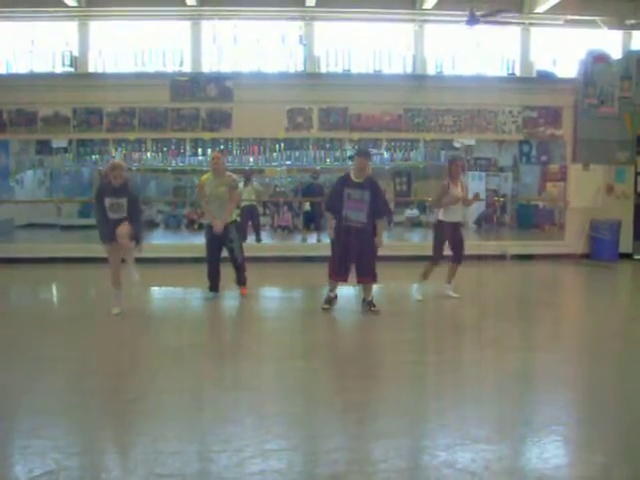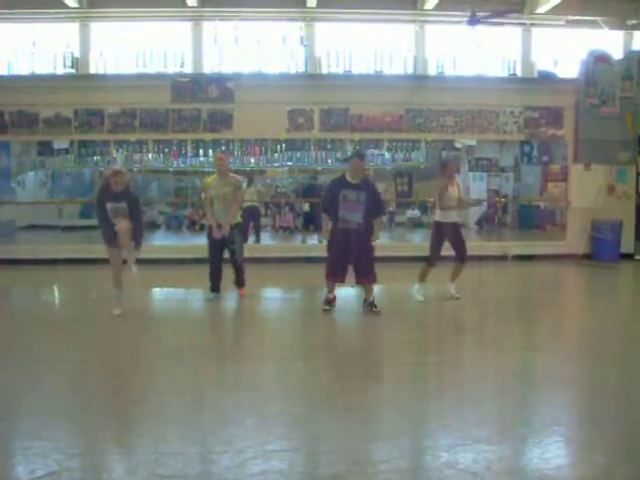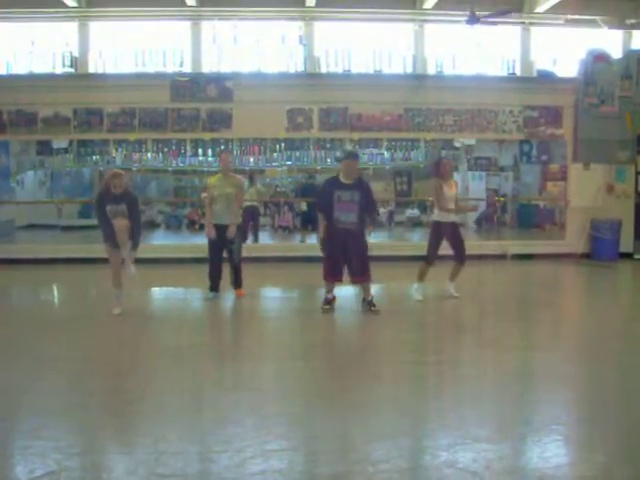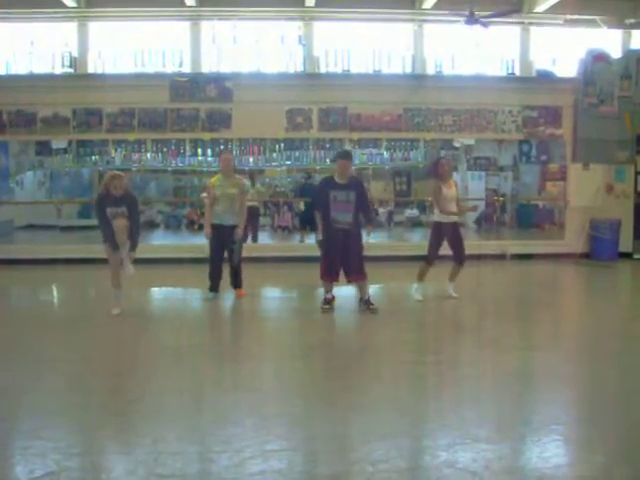
dt=0.1s
person 1, frame 1
left shoulder: (373, 185)
right shoulder: (341, 182)
left elbow: (381, 213)
right elbow: (330, 208)
left wrist: (379, 234)
right wrist: (330, 227)
left hip: (366, 232)
right hip: (343, 231)
left knee: (367, 267)
right knee: (337, 264)
left ankle: (368, 300)
right ankle: (331, 295)
person 1, frame 2
left shoulder: (369, 186)
right shoulder: (336, 184)
left elbow: (378, 212)
right elbow: (326, 209)
left wrist: (376, 231)
right wrist: (326, 228)
left hip: (362, 234)
right hip: (339, 233)
left knee: (366, 267)
right knee: (334, 266)
left ankle: (369, 300)
right ankle: (329, 296)
person 1, frame 3
left shoulder: (362, 185)
right shoulder: (330, 184)
left elbow: (370, 210)
right elbow: (321, 209)
left wrist: (366, 226)
right wrist: (322, 229)
left hip: (356, 233)
right hip: (334, 233)
left knee: (361, 266)
right knee: (331, 266)
left ankle: (368, 299)
right ankle: (329, 297)
person 1, frame 4
left shoulder: (357, 185)
right shoulder: (325, 184)
left elbow: (364, 209)
right elbow: (318, 209)
left wrist: (360, 224)
right wrist: (320, 229)
left hip: (352, 232)
right hip: (330, 232)
left knee: (357, 266)
right knee: (329, 266)
left ankle: (365, 299)
right ankle: (328, 297)
person 2, frame 1
left shoulder: (130, 191)
right shoulder: (102, 190)
left elbow: (137, 215)
right elbow: (100, 216)
left wrist: (138, 240)
right wrist: (105, 240)
left hip: (127, 224)
right hip: (110, 230)
left knee: (121, 234)
right knee: (114, 267)
left ankle: (132, 265)
right ankle: (117, 302)
person 2, frame 2
left shoulder: (131, 196)
right shoulder: (102, 195)
left elbow: (137, 219)
right elbow: (102, 221)
left wrist: (138, 244)
right wrist: (111, 243)
left hip: (128, 230)
right hip: (111, 233)
left knee: (121, 227)
right knee: (115, 267)
left ankle: (131, 261)
right ankle: (118, 303)
person 2, frame 3
left shoulder: (131, 197)
right shoulder: (102, 197)
left elbow: (136, 220)
right elbow: (103, 222)
left wrist: (134, 246)
right wrist: (112, 244)
left hip: (126, 230)
right hip: (111, 232)
left knee: (120, 225)
right knee: (115, 267)
left ankle: (128, 259)
right ankle: (118, 303)
person 2, frame 4
left shoulder: (130, 198)
right shoulder: (102, 199)
left elbow: (135, 222)
right elbow: (103, 224)
left wrist: (132, 248)
right wrist: (114, 247)
left hip: (125, 230)
right hip: (110, 235)
left knee: (119, 224)
right knee: (114, 267)
left ankle: (126, 260)
right ankle: (117, 303)
person 3, frame 1
left shoulder: (231, 179)
right shoulder: (204, 180)
left elbow: (233, 202)
right elbow: (203, 203)
left wrist: (222, 221)
right wrist: (213, 220)
left hip: (230, 222)
right hip: (212, 224)
left knee: (237, 256)
right knee: (212, 259)
left ankle: (242, 283)
right ankle: (213, 289)
person 3, frame 2
left shoulder: (236, 180)
right shoulder: (209, 182)
left elbow: (237, 204)
right elbow: (208, 205)
left wrist: (227, 224)
right wrist: (213, 225)
left hip: (232, 224)
right hip: (215, 226)
left knee: (237, 257)
right knee: (214, 259)
left ankle: (240, 285)
right ankle: (214, 289)
person 3, frame 3
left shoulder: (239, 181)
right shoulder: (212, 182)
left elbow: (239, 205)
right elbow: (208, 206)
left wrist: (233, 225)
right wrist: (209, 226)
left hip: (233, 225)
right hip: (215, 225)
left knee: (235, 258)
right knee: (214, 259)
left ankle: (238, 286)
right ankle: (214, 289)
person 3, frame 4
left shoulder: (241, 182)
right shoulder: (213, 182)
left elbow: (243, 206)
right elbow: (209, 205)
left wrist: (241, 226)
right wrist: (207, 226)
left hip: (235, 225)
right hip: (218, 225)
left knee: (235, 258)
right knee: (215, 258)
left ankle: (238, 286)
right ankle: (213, 289)
person 4, frame 1
left shoulder: (462, 184)
right shoulder: (446, 184)
left elbow: (465, 203)
right elbow: (436, 204)
left wrist: (474, 200)
right wrist: (450, 201)
left hip: (456, 224)
right hip: (443, 223)
left knee: (458, 256)
right knee: (436, 257)
left ankle: (448, 287)
right ankle: (419, 287)
person 4, frame 2
left shoulder: (456, 184)
right shoulder: (443, 185)
left elbow: (460, 204)
right elbow: (441, 206)
left wrist: (472, 204)
right wrist: (456, 206)
left hip: (454, 224)
right hip: (441, 224)
left knee: (462, 256)
right knee: (432, 258)
left ankle: (451, 286)
right ankle: (419, 288)
person 4, frame 3
left shoulder: (454, 183)
right shoulder: (438, 185)
left elbow: (455, 205)
right elbow: (440, 206)
left wrist: (468, 209)
right wrist: (460, 210)
left hip: (452, 224)
right hip: (439, 223)
left knee: (461, 256)
right knee: (430, 257)
left ankle: (451, 286)
right ankle: (418, 287)
person 4, frame 4
left shoulder: (454, 183)
right shoulder: (437, 186)
left elbow: (457, 205)
right elbow: (439, 207)
left wrist: (468, 209)
right wrist: (457, 213)
left hip: (453, 224)
right hip: (439, 224)
left knee: (461, 257)
right knee: (430, 258)
left ankle: (450, 286)
right ankle: (417, 287)
